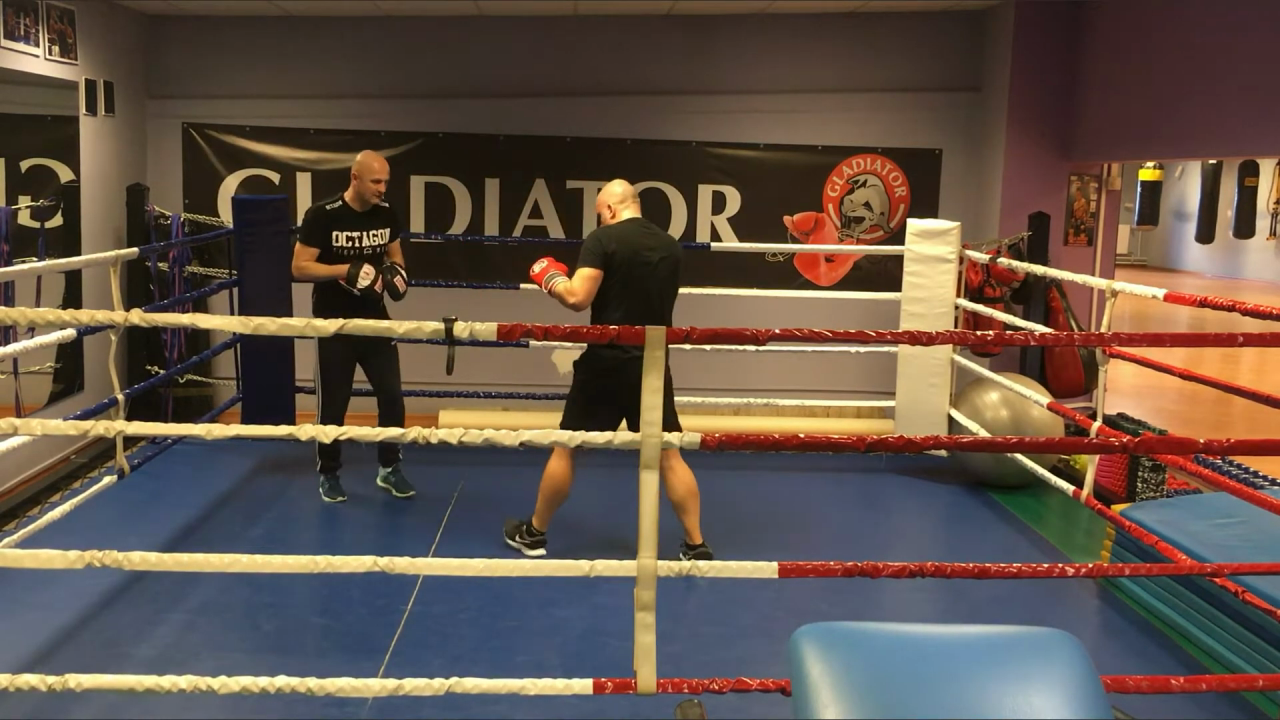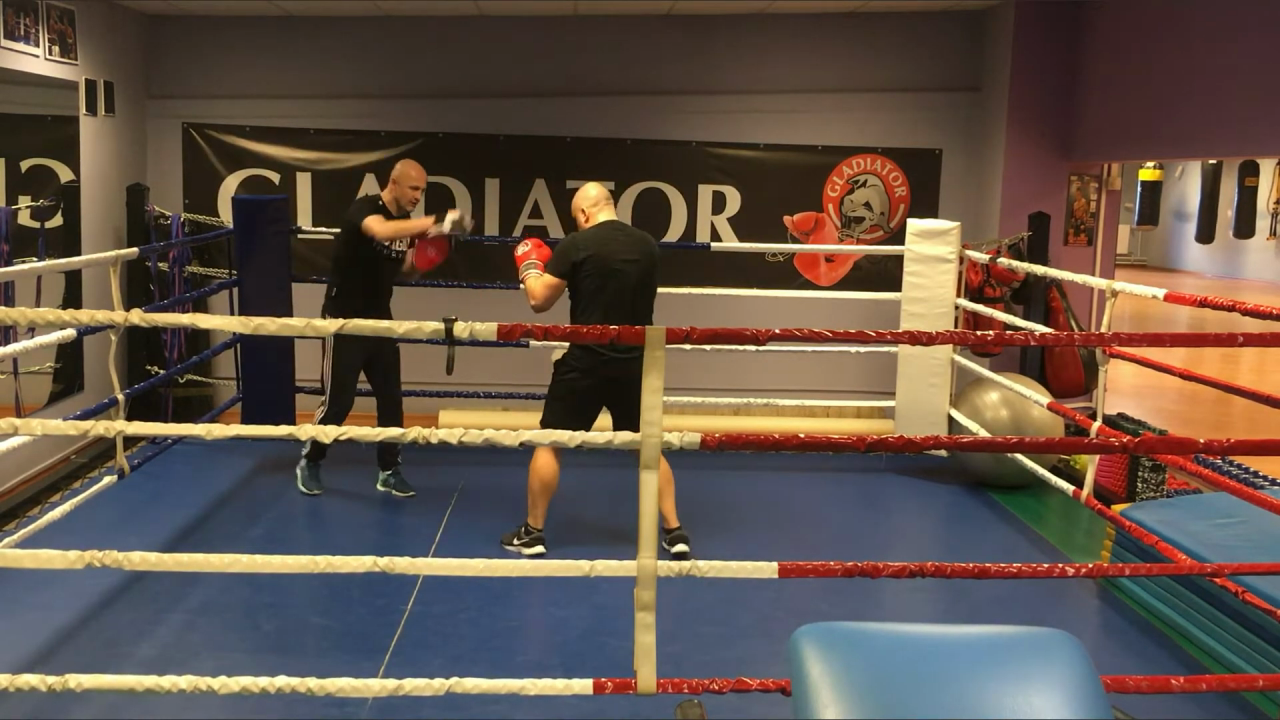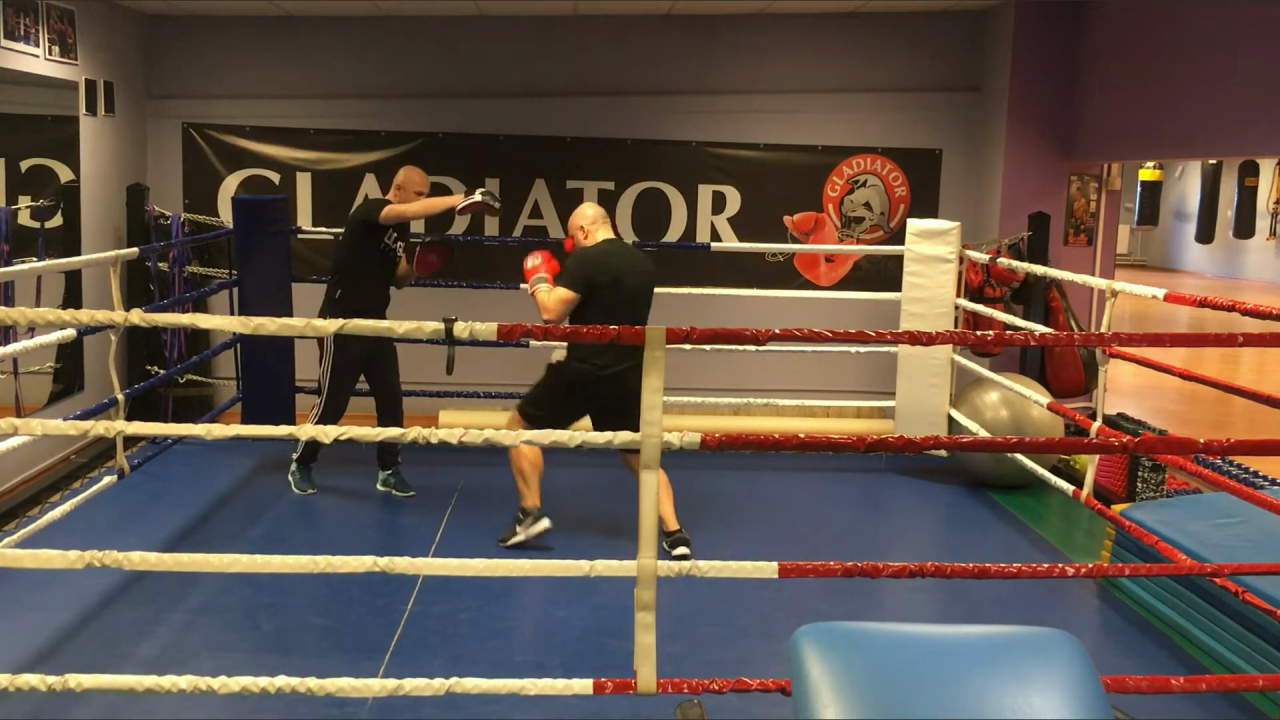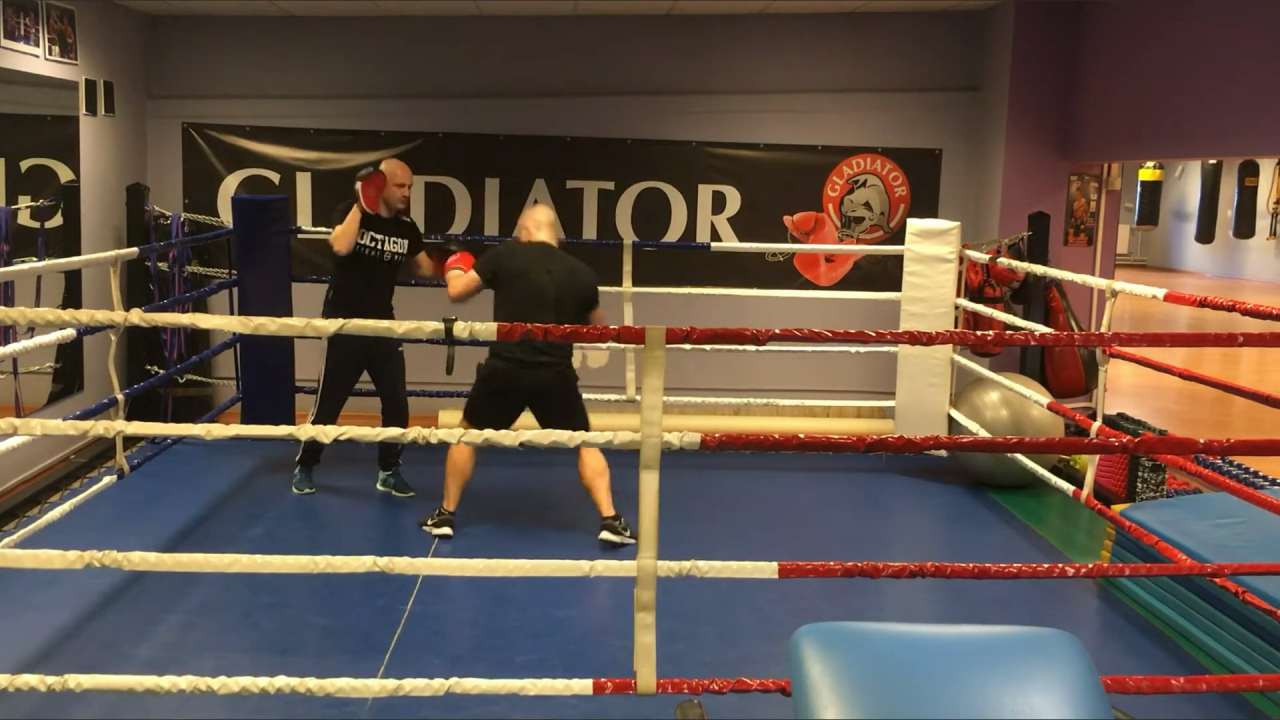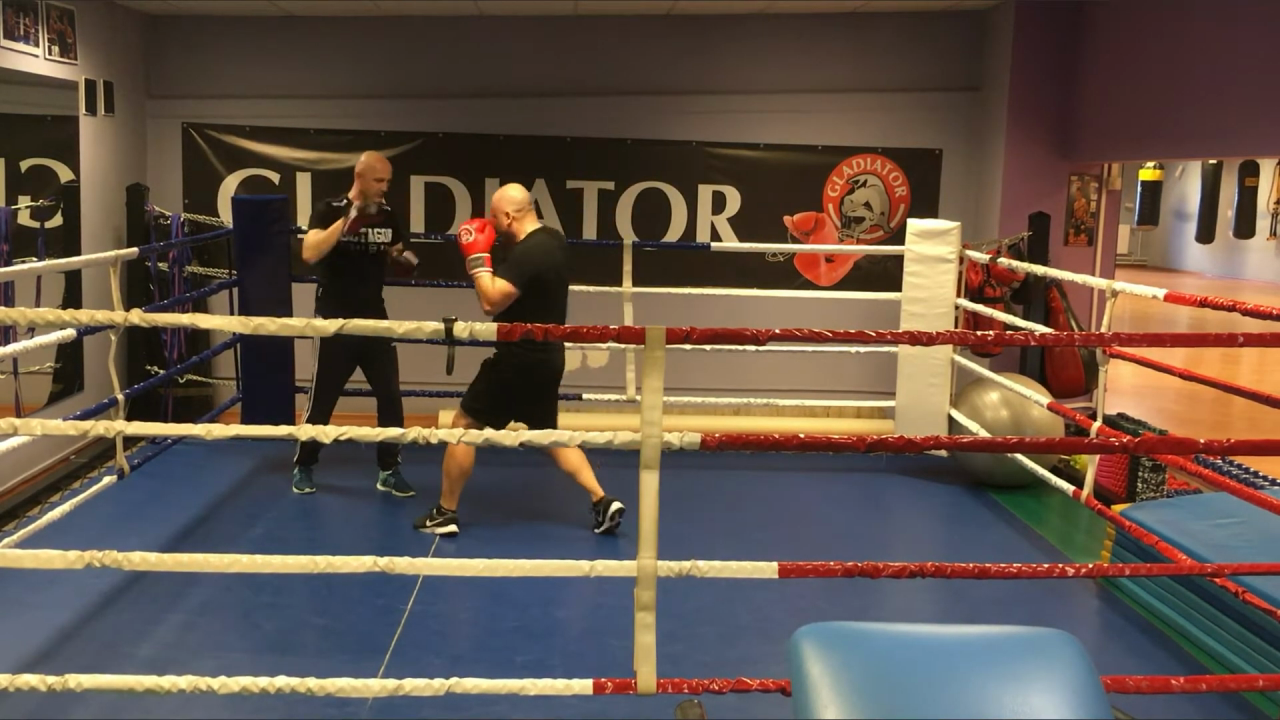
dt=0.4s
person 1, frame 1
left shoulder: (603, 239)
right shoulder: (670, 246)
left elbow: (577, 298)
left wrist: (552, 278)
left hip: (606, 362)
left knee: (566, 448)
right knee: (668, 455)
left ankle: (534, 533)
right ankle: (696, 547)
person 1, frame 2
left shoulder: (576, 245)
right shoulder: (648, 245)
left elbow: (539, 301)
left wrist: (529, 264)
left hip: (586, 363)
right hip: (635, 363)
left knee: (549, 444)
left ankle: (532, 533)
right ankle: (675, 532)
person 1, frame 3
left shoulder: (587, 259)
right shoulder: (644, 263)
left elbow: (551, 314)
left wrist: (538, 276)
left hip: (582, 373)
right hip: (626, 376)
left knee: (521, 426)
right knee: (637, 456)
left ankle: (531, 513)
right ankle: (675, 534)
person 1, frame 4
left shoulder: (506, 255)
right shoulder: (581, 273)
left elbow: (457, 293)
right elbow: (595, 326)
left wrist: (455, 268)
left hip: (504, 370)
right hip: (555, 374)
left knee: (468, 433)
right knee: (585, 443)
left ankle: (444, 515)
right ankle: (610, 520)
person 1, frame 5
left shoulder: (529, 253)
right shoulder: (551, 239)
left elbow: (491, 303)
left wrist: (477, 256)
right wrist: (482, 235)
left hip: (520, 360)
right hip: (544, 358)
left knee: (464, 426)
left ankle: (446, 513)
right ankle: (602, 501)
person 2, frame 1
left shoulder: (387, 213)
right shoulder: (322, 215)
right elbow: (299, 267)
left wrist: (396, 273)
right wrist: (347, 271)
left hip: (375, 321)
right hip: (333, 324)
left knee: (392, 397)
right knee: (333, 405)
left ankle: (390, 468)
right ankle: (328, 474)
person 2, frame 2
left shoulder: (406, 222)
right shoulder: (364, 207)
right elbow: (382, 231)
left wrist: (424, 256)
right wrist: (436, 223)
left hip: (380, 321)
right hip: (343, 320)
left knee: (391, 399)
right knee: (338, 400)
left ankle: (389, 471)
right ankle: (309, 463)
person 2, frame 3
left shoulder: (400, 229)
right shoulder: (370, 211)
right elbow: (409, 211)
left wrist: (419, 266)
right wrist: (461, 200)
left hip: (375, 324)
left knee: (391, 401)
right knee: (331, 403)
left ankle: (389, 471)
right ankle: (300, 465)
person 2, frame 4
left shoulder: (406, 226)
right shoulder: (354, 211)
left elbow: (425, 270)
right elbow: (340, 247)
right wrist: (361, 204)
left hip: (382, 325)
right hip: (343, 323)
left knee: (397, 402)
right knee: (329, 402)
left ankle: (389, 471)
right ankle: (304, 467)
person 2, frame 5
left shoulder: (389, 216)
right shoulder: (329, 209)
left elbow: (392, 257)
right elbow: (310, 254)
left wrist: (404, 259)
right wrist: (345, 220)
left hip: (374, 320)
right hip: (334, 321)
left knee: (391, 398)
right knee: (322, 399)
left ankle: (389, 471)
right ankle: (303, 466)
